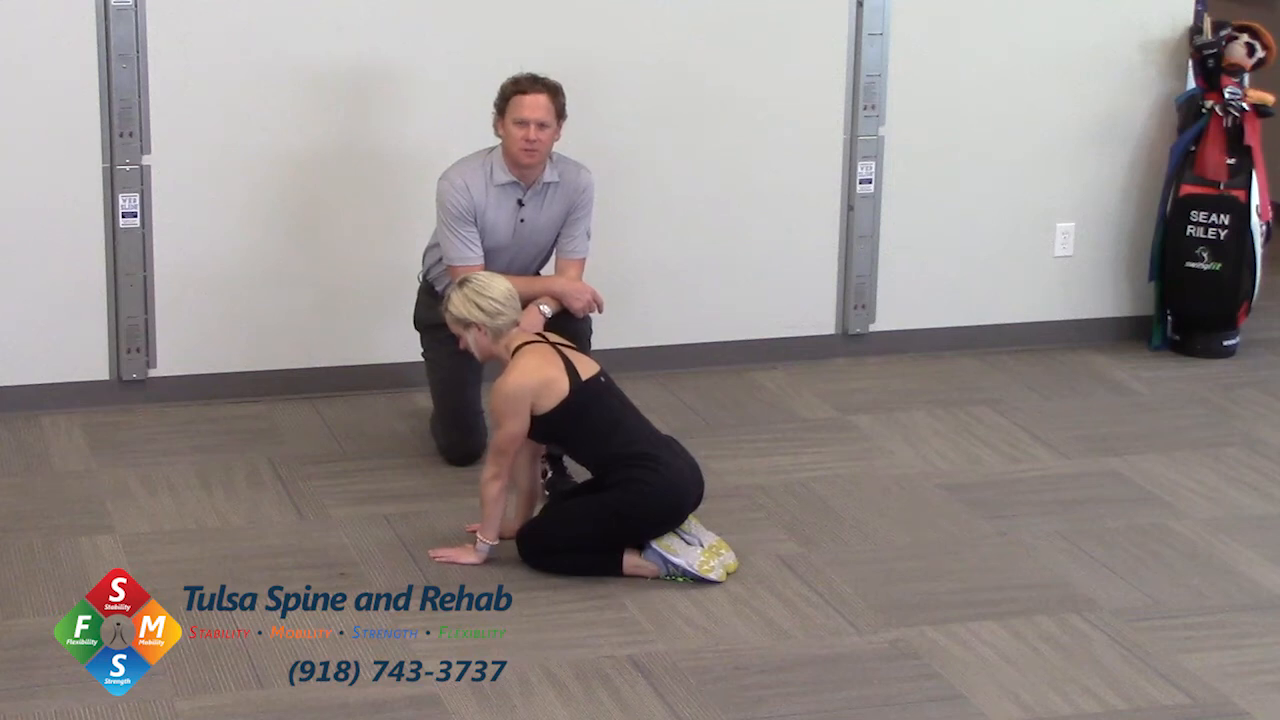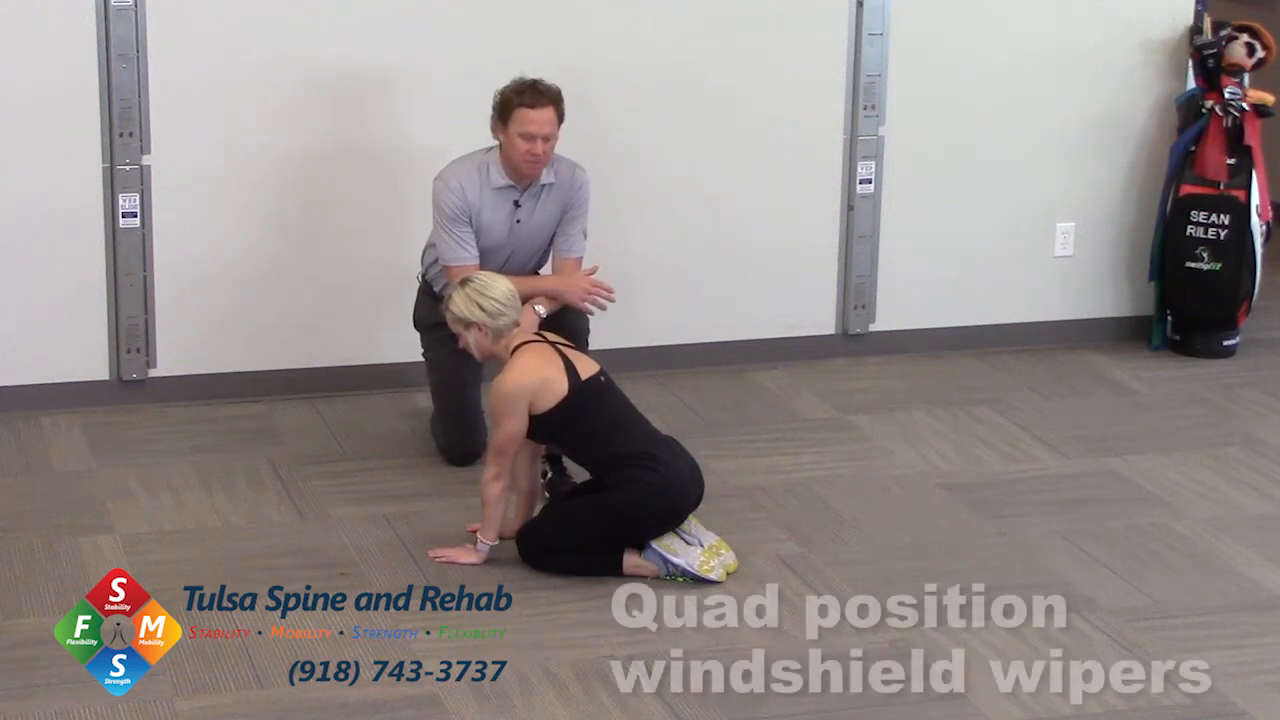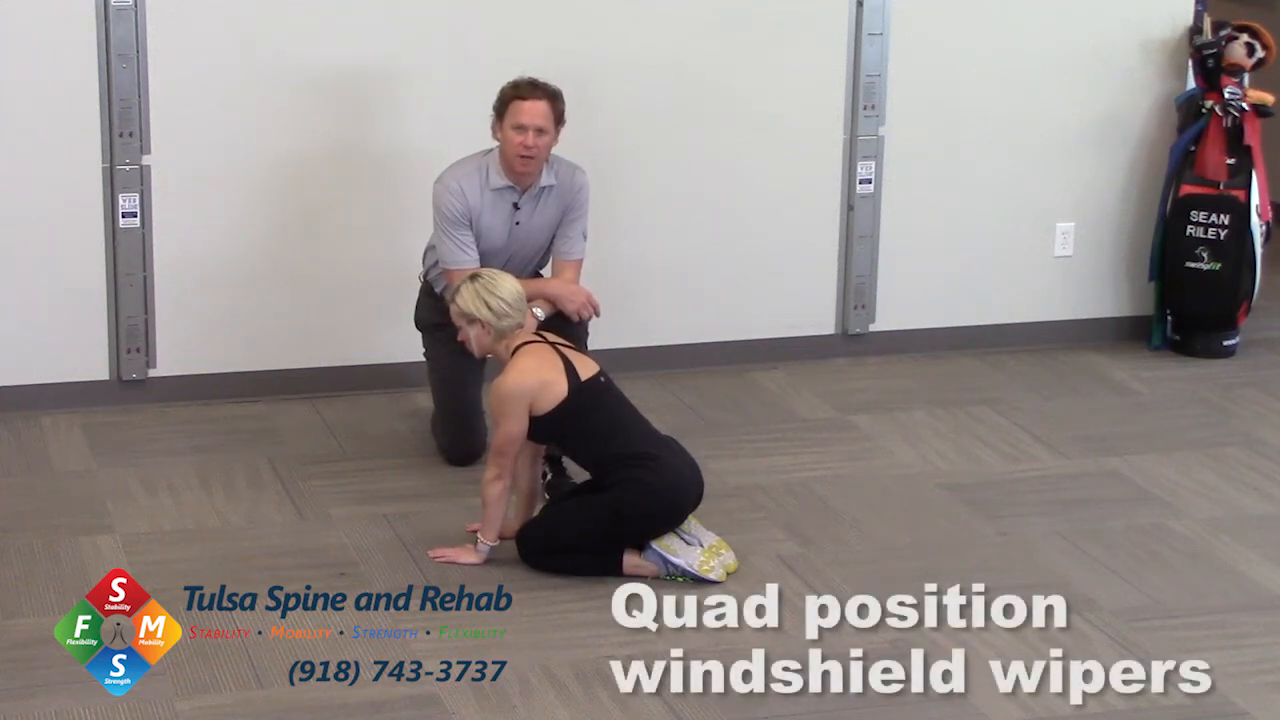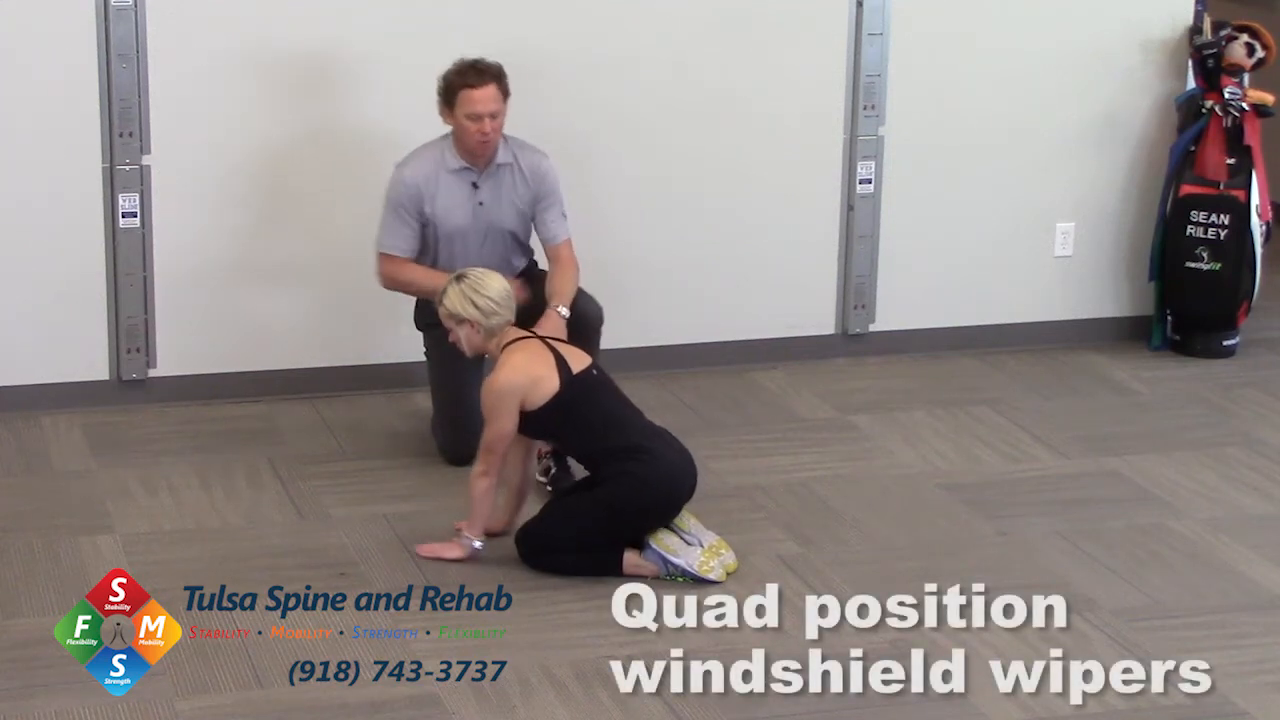
dt=1s
person 1, frame 1
left shoulder: (576, 182)
right shoulder: (460, 183)
left elbow: (570, 276)
left wrist: (541, 310)
right wrist: (554, 286)
left hip: (523, 293)
left knee: (574, 326)
right knee: (462, 447)
left ankle: (550, 451)
right ankle: (453, 400)
person 1, frame 2
left shoulder: (572, 181)
right shoulder: (456, 183)
left elbow: (567, 275)
left wrist: (534, 311)
right wrist: (554, 286)
left hip: (521, 292)
left knee: (572, 326)
right knee: (462, 447)
left ankle: (548, 450)
right ankle: (452, 398)
person 1, frame 3
left shoulder: (572, 183)
right shoulder: (456, 186)
left elbow: (567, 278)
left wrist: (535, 314)
right wrist: (549, 288)
left hip: (525, 294)
right hip: (452, 303)
left knee: (570, 325)
right knee: (462, 448)
left ankle: (549, 451)
right ankle: (455, 397)
person 1, frame 4
left shoulder: (534, 166)
right shoulder: (413, 175)
left elbow: (563, 257)
right elbow: (391, 270)
left wrist: (556, 313)
left hip: (515, 286)
left knee: (585, 315)
right knee: (460, 449)
right ankle: (457, 389)
person 2, frame 1
left shoulder: (515, 382)
right shoulder: (548, 345)
left elbow: (497, 473)
right elbow: (528, 451)
left wrist: (481, 547)
right wrist: (520, 521)
left hip: (654, 490)
right hip: (675, 471)
left knee: (535, 543)
right knee: (558, 513)
left ankle: (662, 559)
right ankle: (665, 529)
person 2, frame 2
left shoulder: (513, 381)
right shoulder: (547, 344)
left elbow: (498, 472)
right elbow: (528, 450)
left wrist: (481, 546)
right wrist: (520, 520)
left hip: (654, 489)
right hip: (674, 471)
left knee: (535, 543)
right knee: (558, 511)
left ankle: (661, 559)
right ankle: (665, 529)
person 2, frame 3
left shoulder: (513, 382)
right shoulder: (546, 345)
left elbow: (499, 473)
right elbow: (528, 452)
left wrist: (482, 547)
right wrist: (520, 520)
left hip: (654, 489)
right hip: (674, 472)
left knee: (535, 543)
right knee: (557, 513)
left ankle: (661, 559)
right ankle: (666, 529)
person 2, frame 4
left shoulder: (504, 380)
right shoulder: (540, 343)
left elbow: (487, 470)
right elbow: (519, 447)
left wrist: (468, 540)
right wrist: (505, 517)
left hip: (650, 483)
right hip: (670, 465)
left knee: (534, 543)
right knee: (558, 515)
left ankle: (659, 559)
right ankle: (661, 528)
